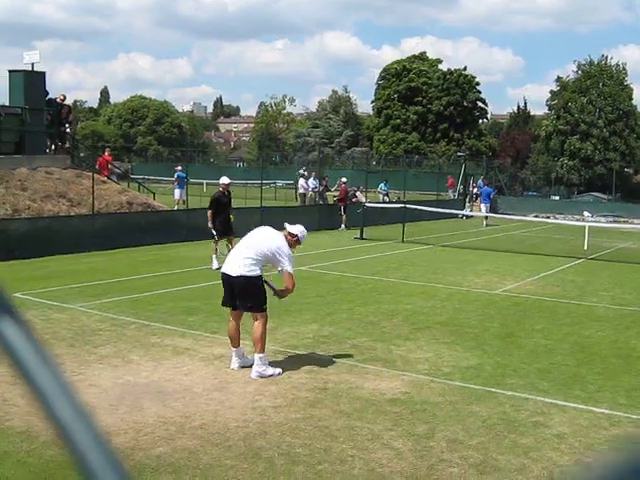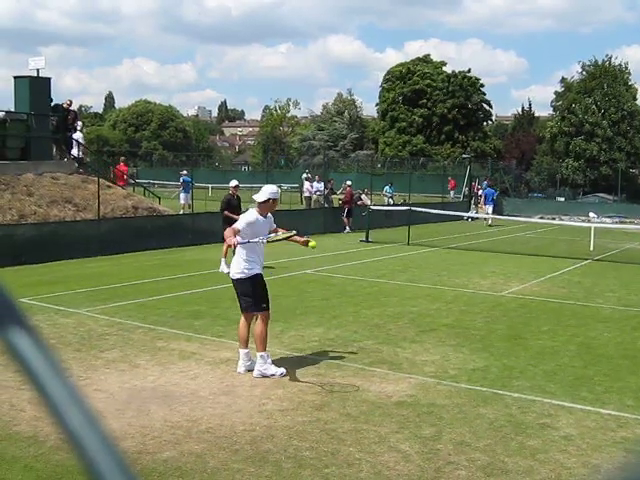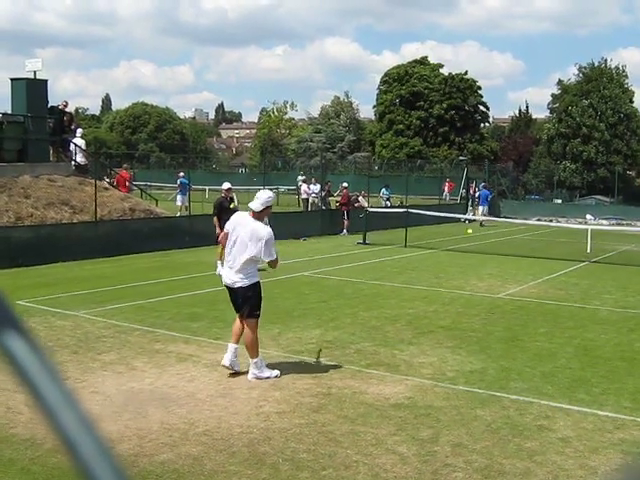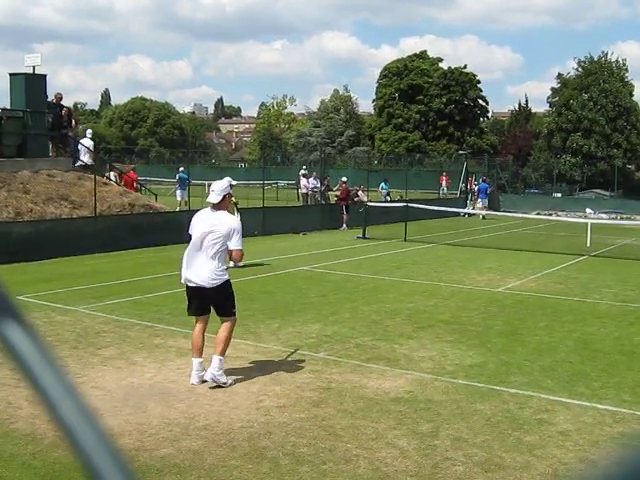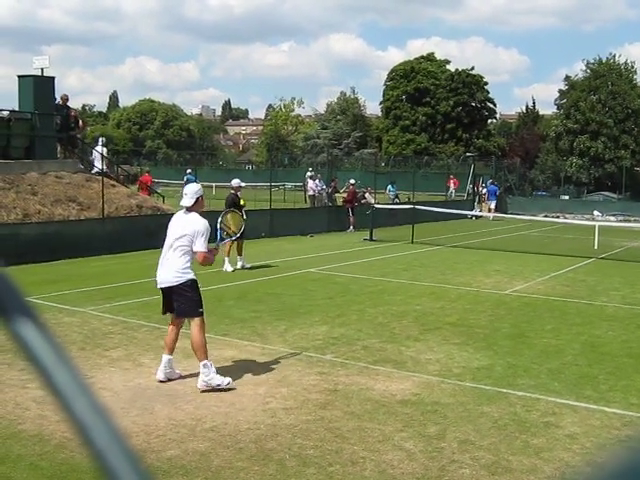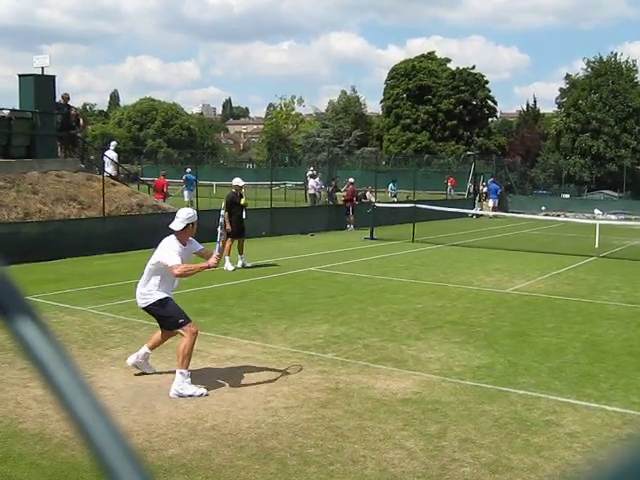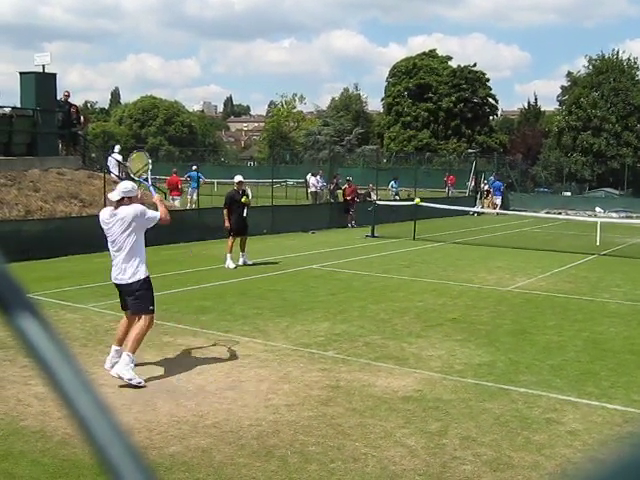
dt=0.7s
person 1, frame 1
left shoulder: (265, 230)
right shoulder: (285, 250)
right elbow: (290, 286)
right wrist: (281, 293)
left hip: (227, 269)
right hip: (246, 274)
left knee: (235, 316)
right knee: (260, 317)
left ankle: (237, 358)
right ankle: (260, 366)
person 1, frame 2
left shoulder: (267, 217)
right shoulder: (250, 217)
left elbow: (276, 230)
right elbow: (229, 231)
left wrist: (297, 239)
right wrist: (230, 238)
left hip: (243, 273)
right hip: (248, 273)
left knee: (247, 315)
right knee: (262, 316)
left ankle: (244, 361)
right ankle: (262, 365)
person 1, frame 3
left shoulder: (236, 217)
right shoulder: (265, 233)
left elbow: (222, 240)
right elbow: (273, 264)
right wrist: (272, 252)
left hip: (229, 277)
right hip: (247, 281)
left knee: (242, 317)
right knee: (251, 323)
left ankle: (231, 356)
right ankle: (257, 368)
person 1, frame 4
left shoulder: (198, 216)
right shoulder: (232, 222)
right elbow: (237, 257)
left hip: (192, 277)
right hip: (216, 279)
left knee: (200, 322)
right knee: (228, 321)
left ankle: (197, 371)
right ankle: (215, 369)
person 1, frame 5
left shoulder: (176, 217)
right shoulder: (201, 223)
right elbow: (202, 259)
left wrist: (209, 252)
right wrist: (212, 257)
left hip: (164, 277)
right hip: (182, 278)
left knee: (176, 323)
right knee: (197, 322)
left ankle: (166, 368)
right ankle: (207, 374)
person 1, frame 6
left shoulder: (187, 242)
right shoulder: (170, 247)
left elbow: (207, 254)
right elbow: (178, 271)
left wrist: (214, 256)
right wrist: (206, 265)
left hip: (154, 295)
right hip: (153, 297)
left knee: (171, 328)
right knee: (190, 331)
left ankle: (139, 358)
right ankle: (180, 384)
person 1, frame 7
left shoulder: (105, 214)
right shoulder: (136, 212)
right elbow: (165, 218)
left wrist: (134, 202)
right wrist: (159, 202)
left hip: (119, 276)
right hip: (136, 276)
left knee: (130, 317)
right knee: (145, 320)
left ankle: (114, 357)
right ankle: (124, 366)
